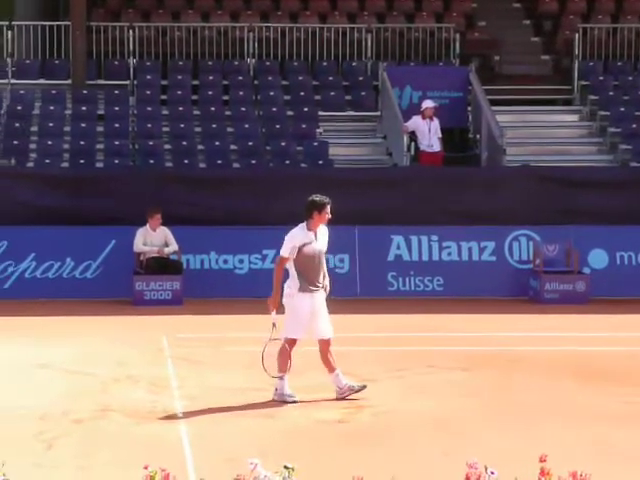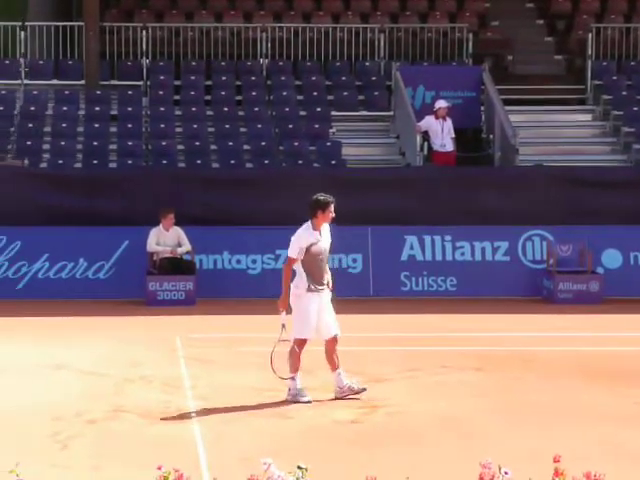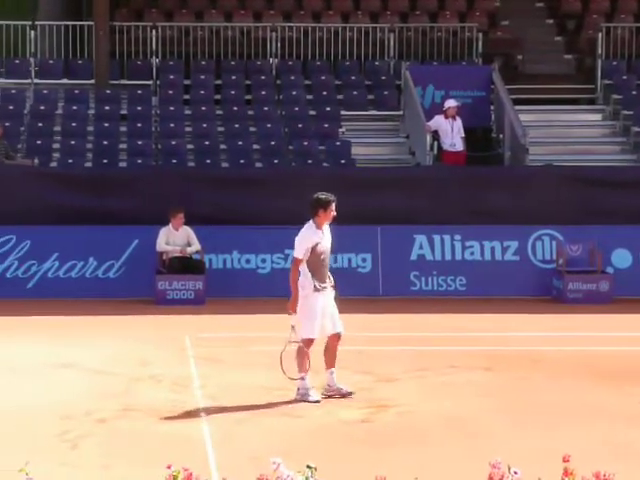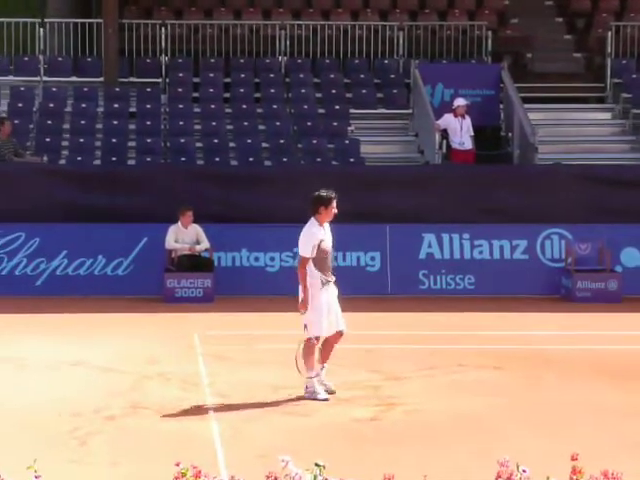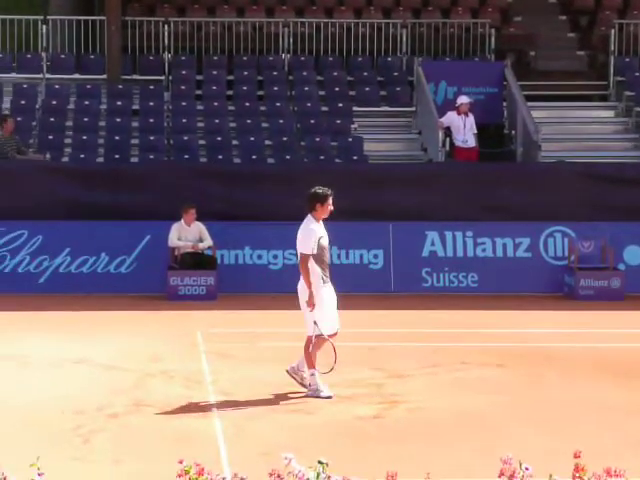
dt=0.1s
person 1, frame 1
left shoulder: (324, 232)
right shoulder: (296, 236)
right elbow: (280, 264)
left wrist: (325, 279)
right wrist: (276, 293)
left hip: (317, 295)
right hip: (298, 295)
left knee: (325, 341)
right knee: (291, 341)
left ankle: (340, 385)
right ankle: (281, 388)
person 1, frame 2
left shoulder: (326, 230)
right shoulder: (302, 235)
right elbow: (288, 265)
left wrist: (328, 277)
right wrist: (284, 295)
left hip: (322, 293)
right hip: (305, 295)
left knee: (331, 339)
right knee: (300, 341)
left ankle: (341, 385)
right ankle: (294, 388)
person 1, frame 3
left shoulder: (325, 229)
right shoulder: (307, 235)
right elbow: (295, 267)
left wrist: (328, 278)
right wrist: (295, 297)
left hip: (324, 292)
right hip: (309, 294)
left knee: (335, 335)
right knee: (308, 339)
left ankle: (331, 383)
right ankle: (303, 388)
person 1, frame 4
left shoulder: (325, 226)
right shoulder: (311, 232)
right elbow: (302, 265)
right wrist: (305, 295)
left hip: (327, 289)
right hip: (314, 292)
left knee: (336, 332)
right knee: (314, 338)
left ankle: (318, 376)
right ankle: (311, 385)
person 1, frame 5
left shoulder: (318, 225)
right shoulder: (309, 229)
right elbow: (304, 263)
right wrist: (311, 292)
left hip: (324, 287)
right hip: (314, 289)
left knee: (329, 332)
right knee: (316, 335)
left ankle: (299, 367)
right ankle: (313, 383)
